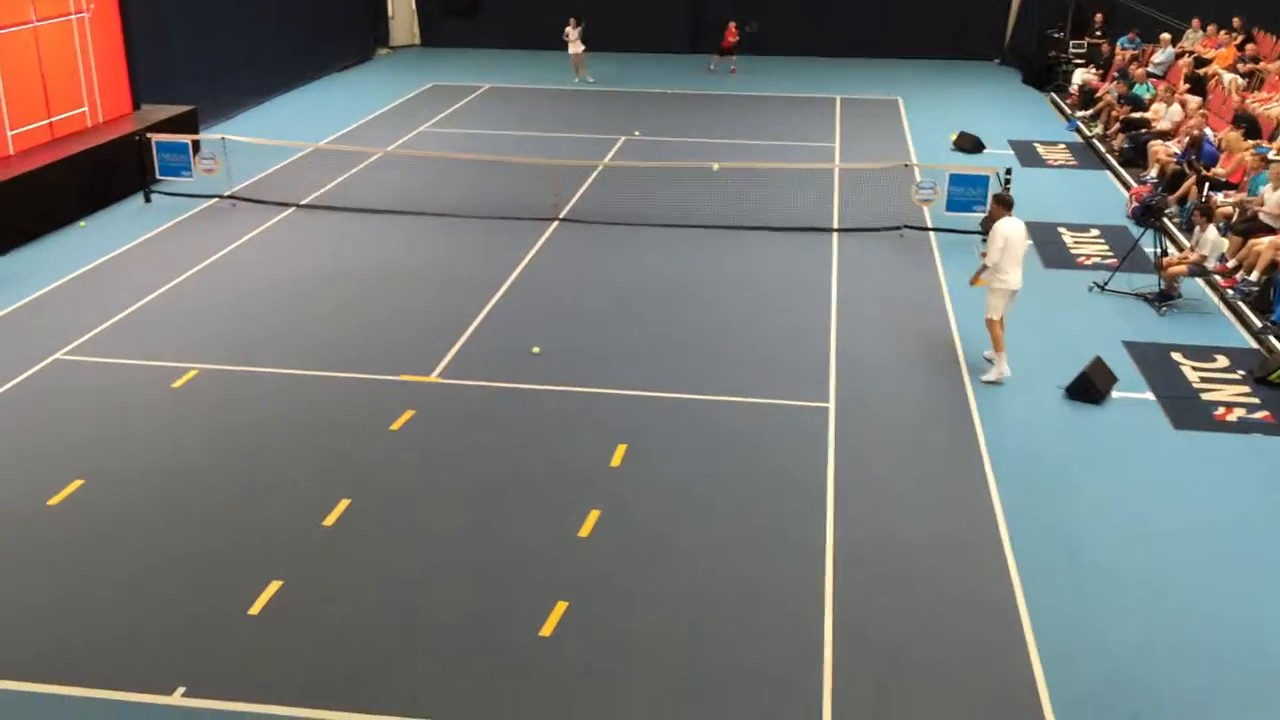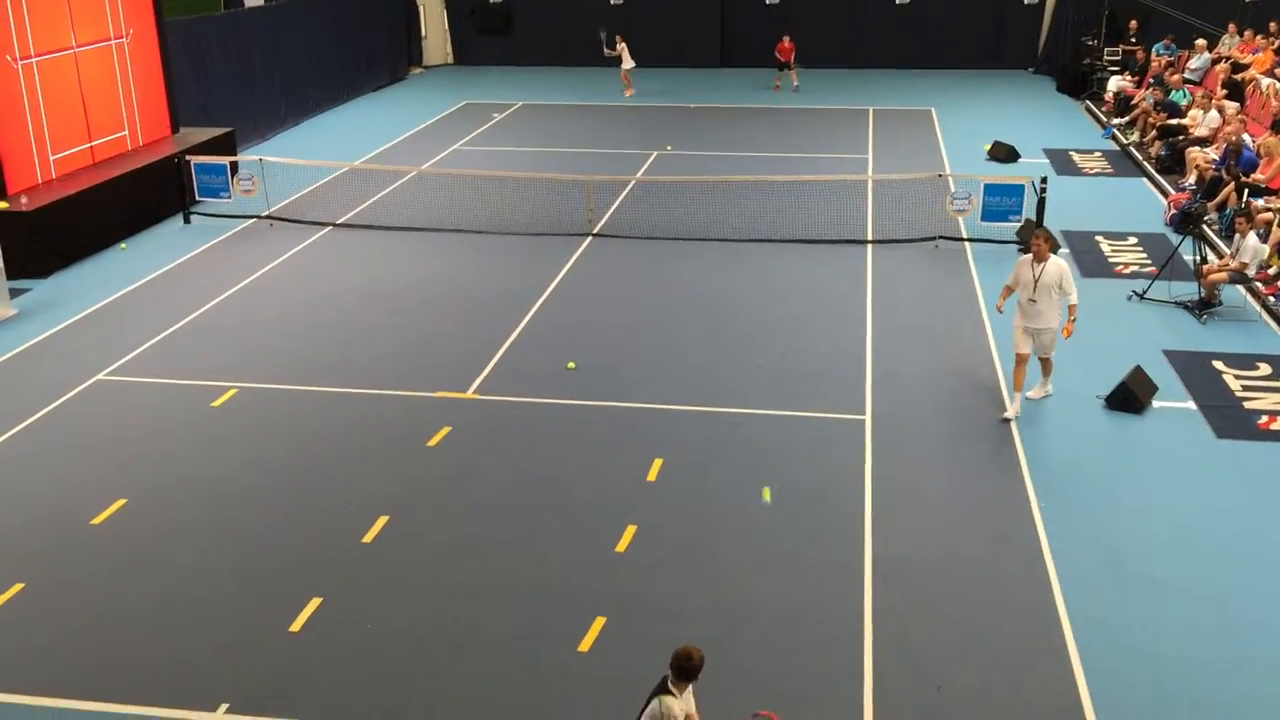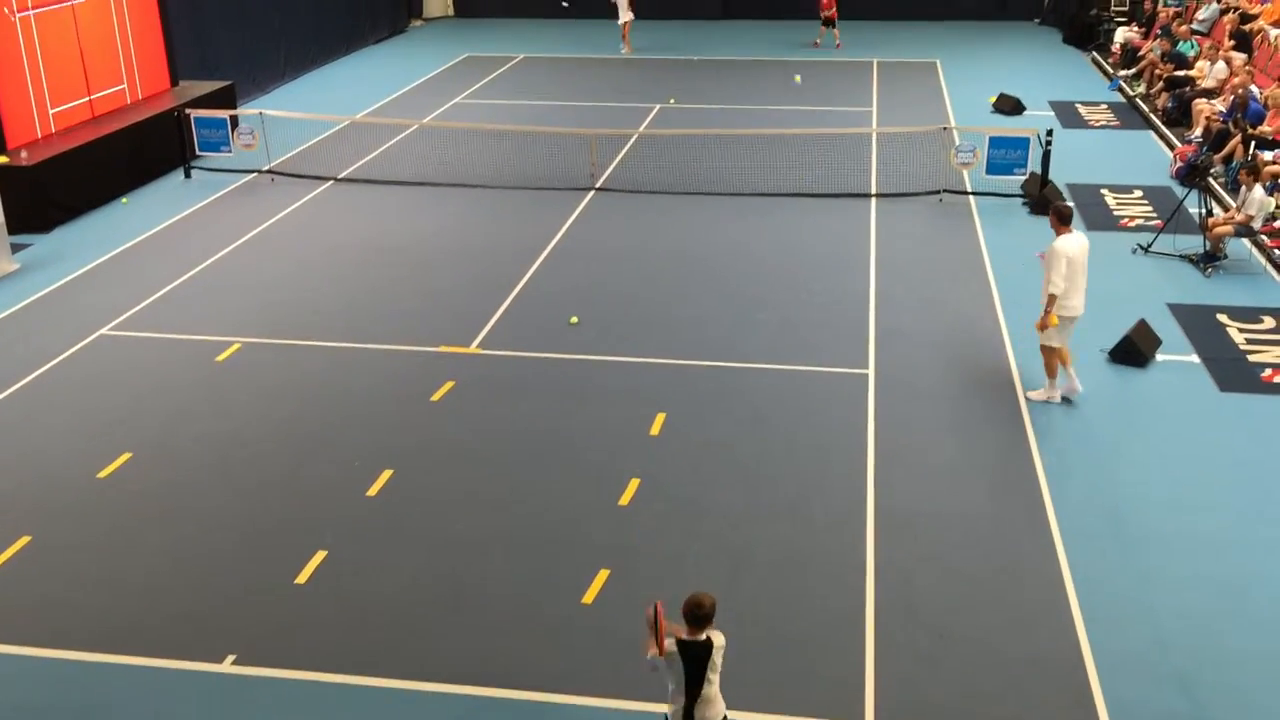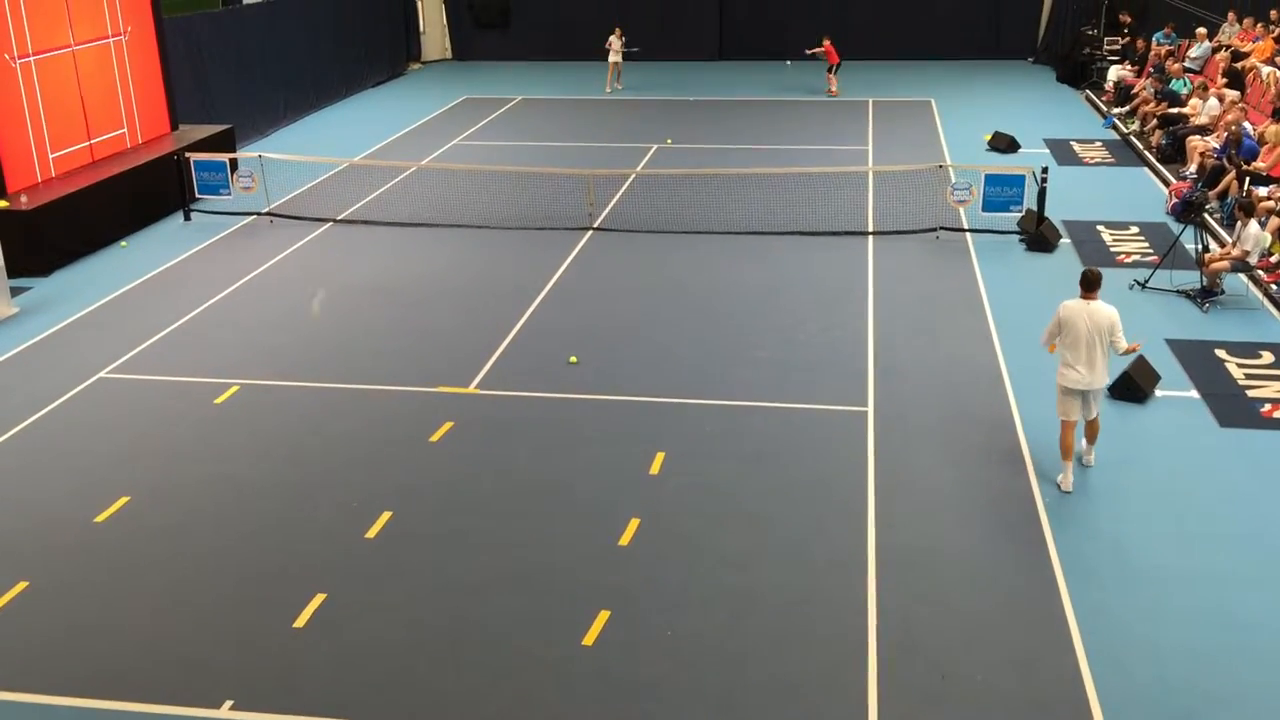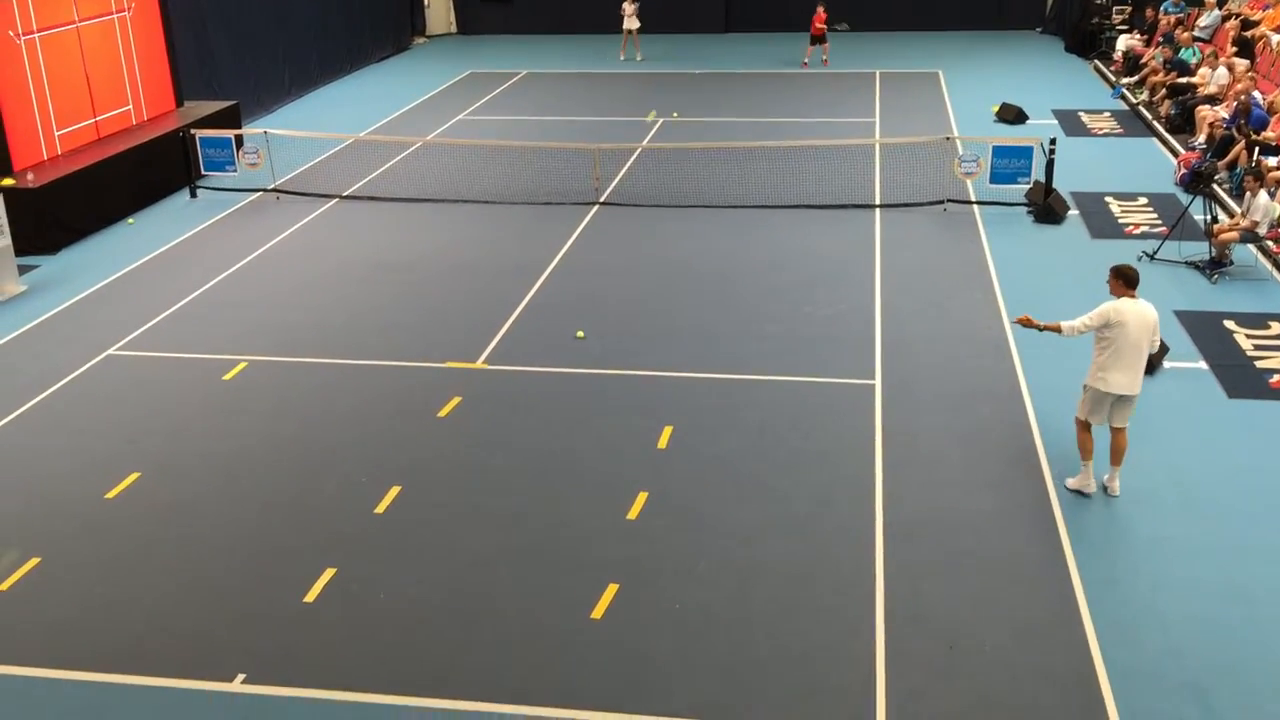
dt=1s
person 1, frame 1
left shoulder: (999, 227)
right shoulder: (1020, 224)
left elbow: (992, 258)
left wrist: (977, 274)
left hip: (1000, 282)
right hip: (1015, 281)
left knee: (993, 323)
right knee: (998, 318)
left ankle: (1002, 367)
right ankle: (996, 353)
person 1, frame 2
left shoulder: (1060, 266)
right shoulder: (1023, 261)
left elbow: (1071, 295)
right elbow: (1012, 284)
left wrist: (1071, 320)
right wrist: (1002, 298)
left hip: (1047, 324)
right hip: (1023, 321)
left knee: (1044, 358)
right knee: (1021, 360)
left ankle: (1045, 385)
right ankle: (1015, 405)
person 1, frame 3
left shoulder: (1058, 246)
right shoulder: (1081, 238)
left elbow: (1056, 284)
left wrist: (1047, 313)
left hip: (1061, 307)
right hip: (1074, 304)
left knee: (1047, 347)
right knee: (1056, 343)
left ankle: (1052, 391)
right ankle: (1071, 382)
person 1, frame 4
left shoulder: (1065, 309)
right shoulder: (1109, 313)
left elbow: (1047, 340)
right elbow: (1119, 348)
left wrist: (1052, 344)
right wrist: (1132, 349)
left hip: (1069, 378)
right hip: (1096, 379)
left knee: (1068, 425)
right knee: (1092, 418)
left ankle: (1067, 477)
right ankle: (1088, 454)
person 1, frame 5
left shoulder: (1112, 310)
right shoulder: (1151, 312)
left elbow: (1075, 327)
right elbow: (1154, 347)
left wrist: (1039, 326)
left hip: (1103, 381)
right hip: (1132, 383)
left knee: (1082, 423)
right knee: (1119, 430)
left ankle: (1086, 479)
right ankle: (1113, 481)
